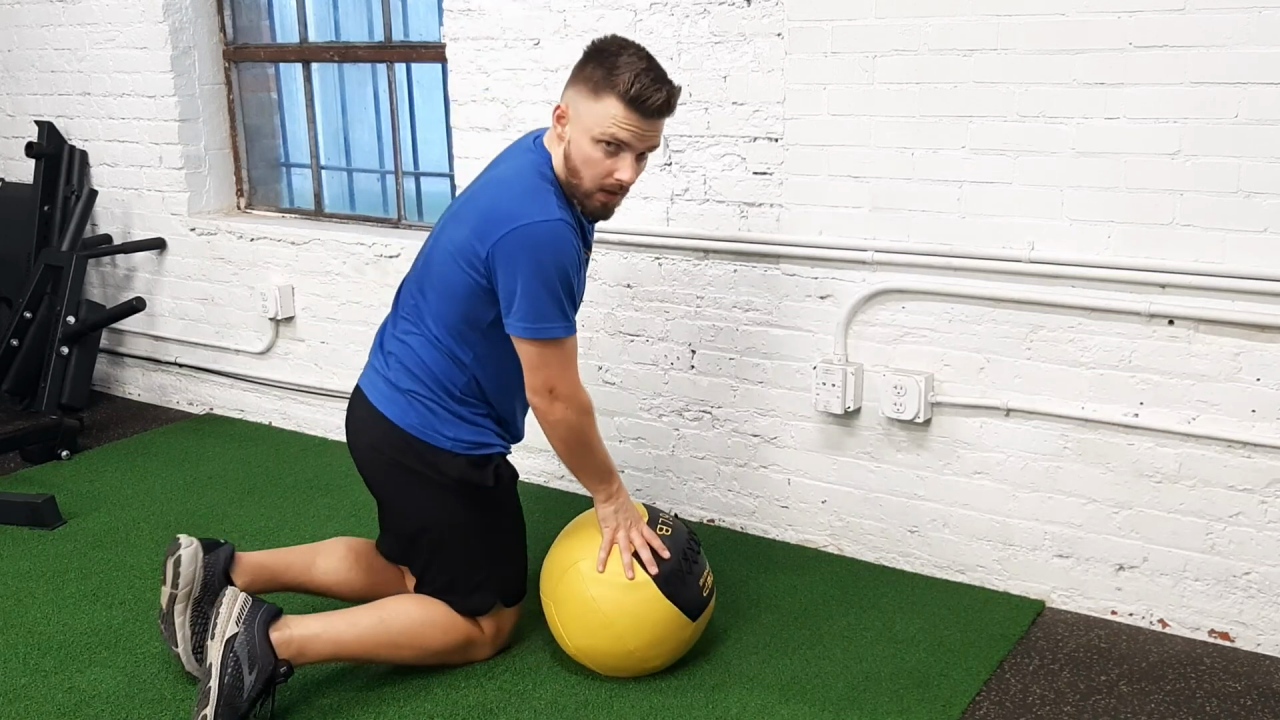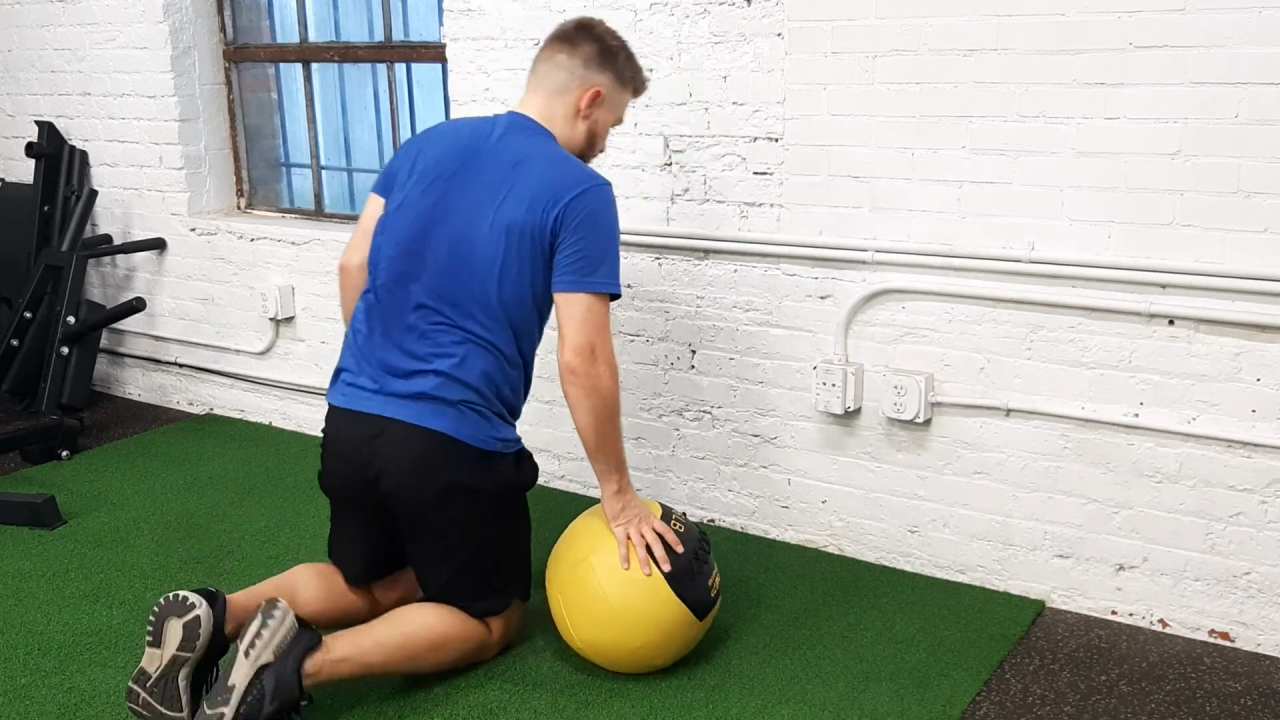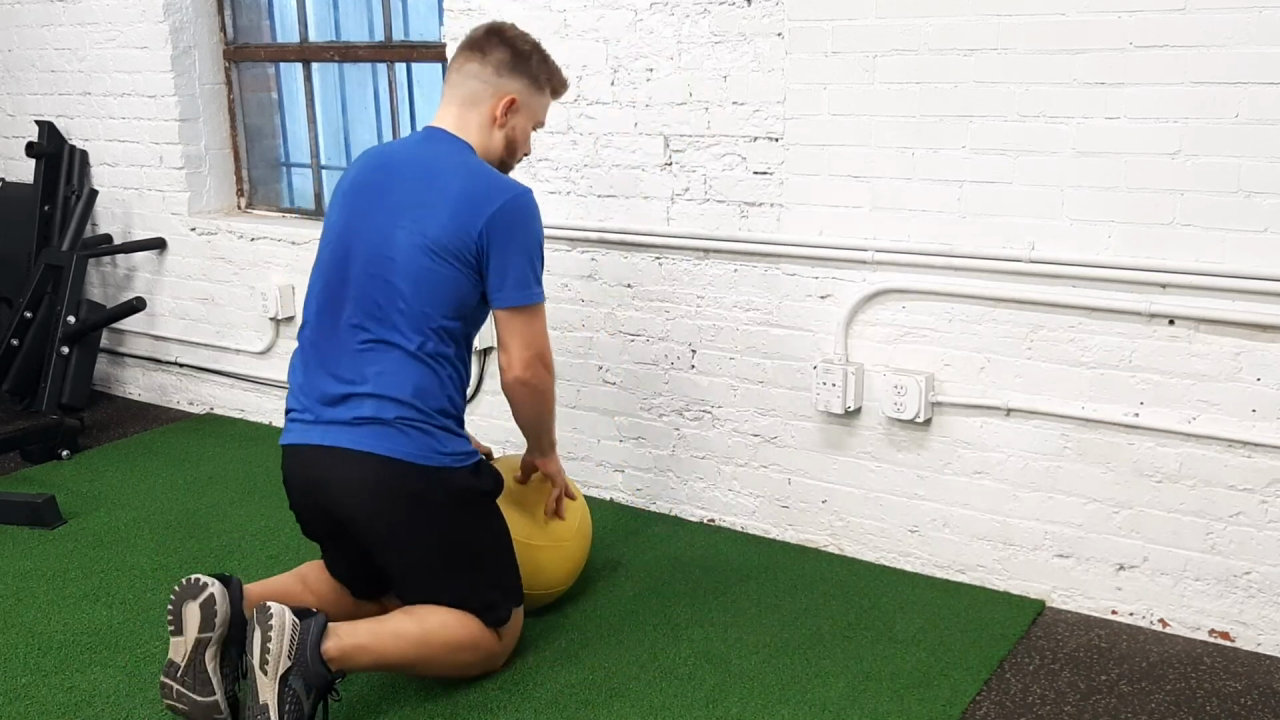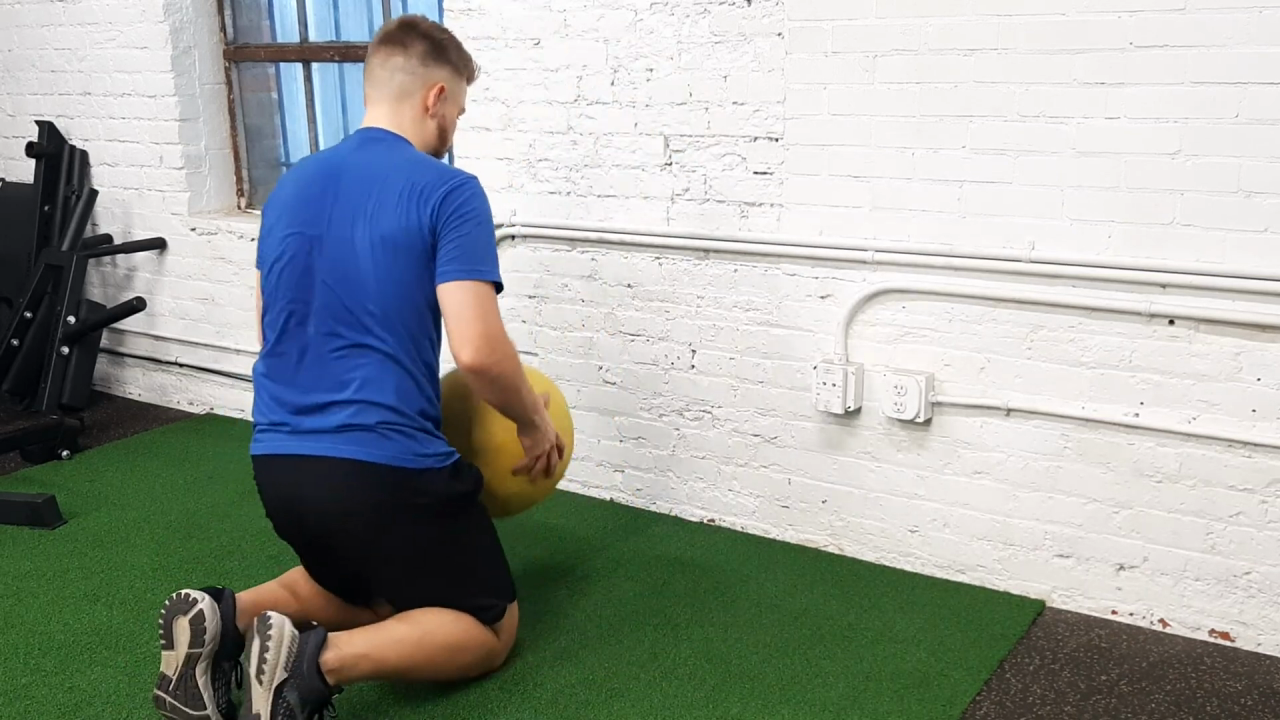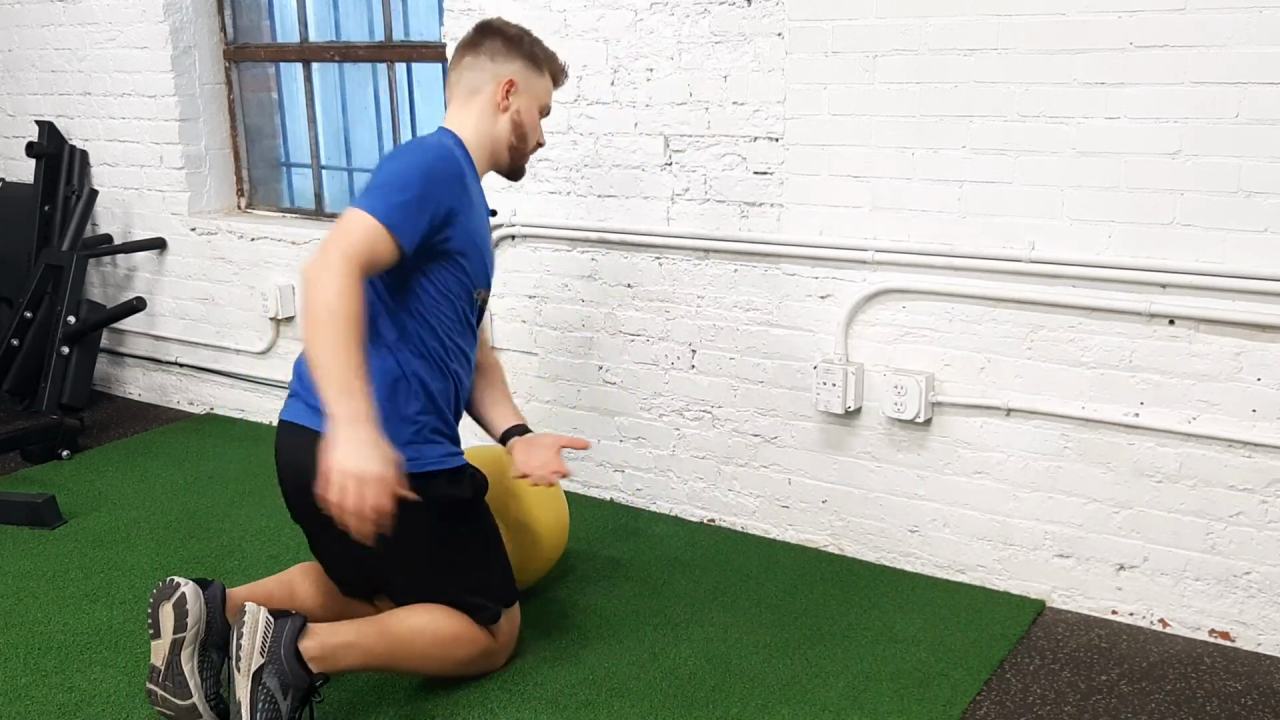
dt=1s
person 1, frame 1
left shoulder: (537, 160)
right shoulder: (538, 227)
right elbow: (553, 396)
left wrist: (559, 356)
right wrist: (613, 498)
left hip: (389, 408)
right hip: (435, 438)
left knee: (406, 572)
right knee: (483, 621)
left ankle: (224, 570)
right ankle: (274, 640)
person 1, frame 2
left shoulder: (429, 145)
right shoulder: (580, 194)
left elbow: (354, 268)
right elbow: (583, 358)
right wrist: (617, 492)
left hip: (351, 421)
right hip: (453, 444)
left knee: (367, 584)
right knee: (486, 620)
left ankle: (214, 616)
right ankle: (308, 662)
person 1, frame 3
left shoulder: (364, 169)
right shoulder: (502, 202)
right elbow: (523, 368)
right wrist: (543, 453)
left hip: (306, 448)
right hip: (401, 461)
left knee: (375, 584)
right knee: (493, 629)
left ankle: (235, 604)
right ankle: (322, 648)
person 1, frame 4
left shoulder: (291, 187)
right shoulder: (449, 193)
right elbow: (479, 352)
right wrist: (533, 422)
left hip: (279, 462)
right hip: (386, 466)
left knee: (366, 591)
right knee: (487, 630)
left ankle: (225, 617)
right ankle: (319, 659)
person 1, frame 5
left shoulder: (466, 201)
right shoulder: (437, 170)
left elbow: (470, 352)
right elbow: (331, 272)
left wrist: (517, 437)
right wrist: (355, 428)
right hip: (383, 457)
left knee: (376, 588)
right knee: (488, 630)
left ankle: (216, 609)
right ankle: (304, 650)
